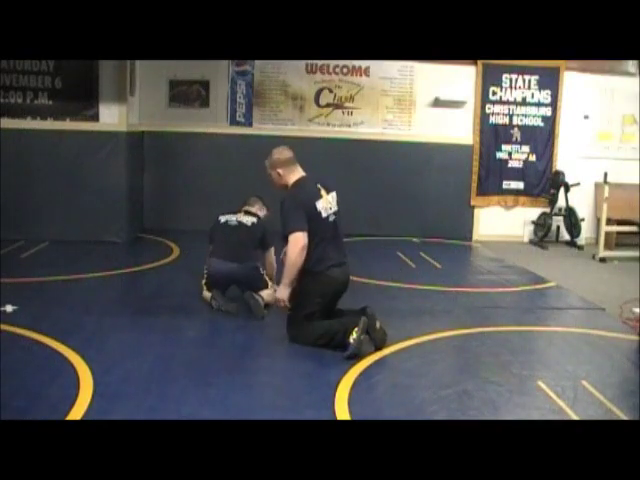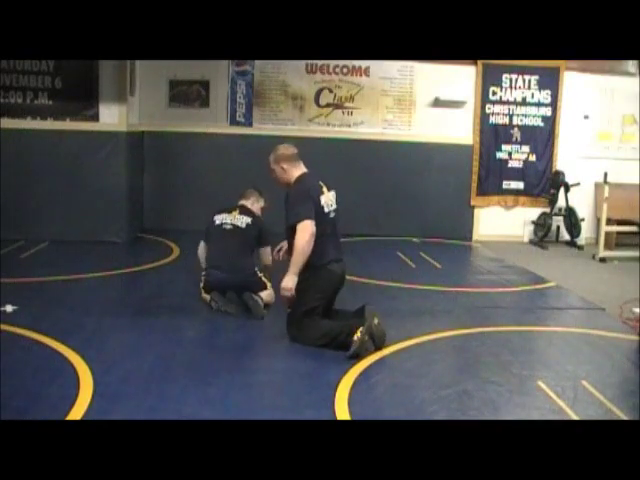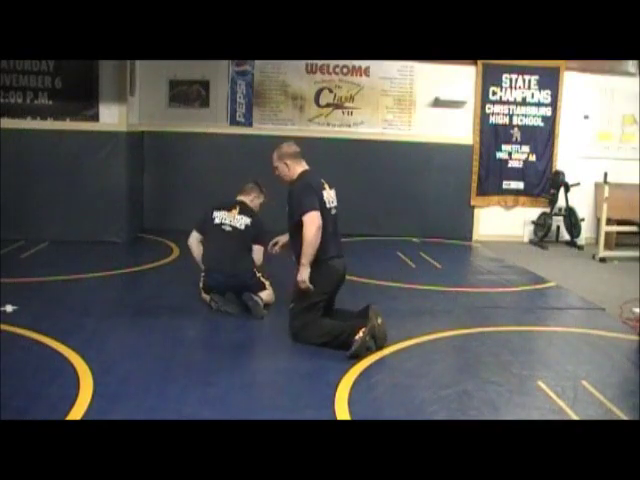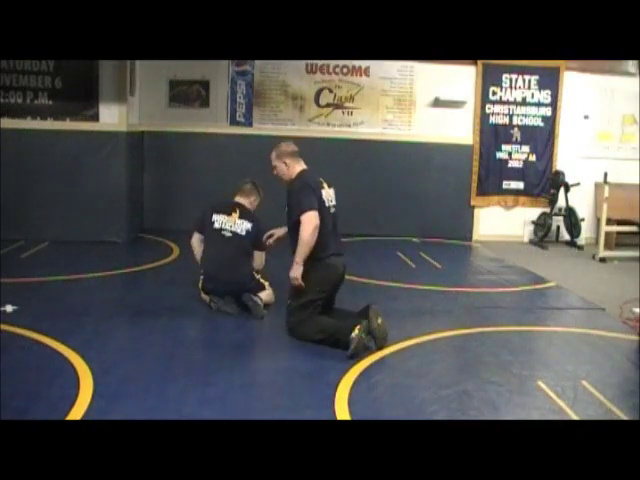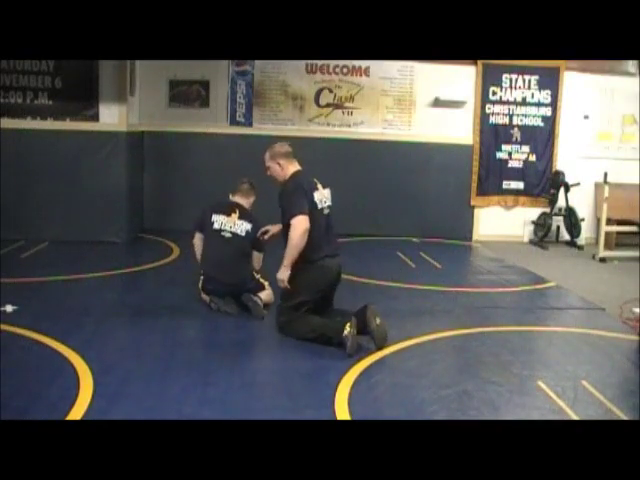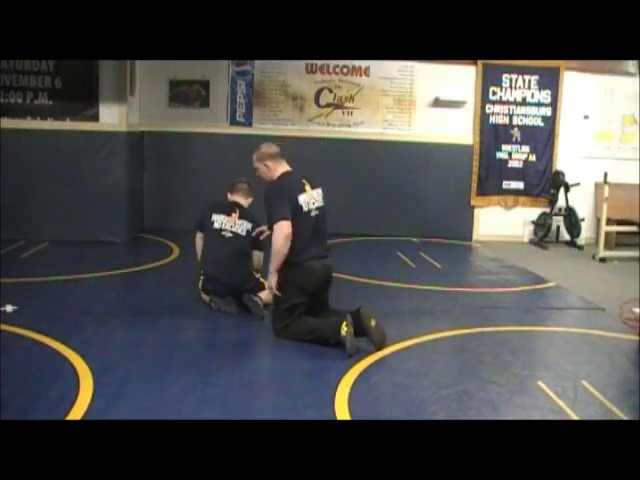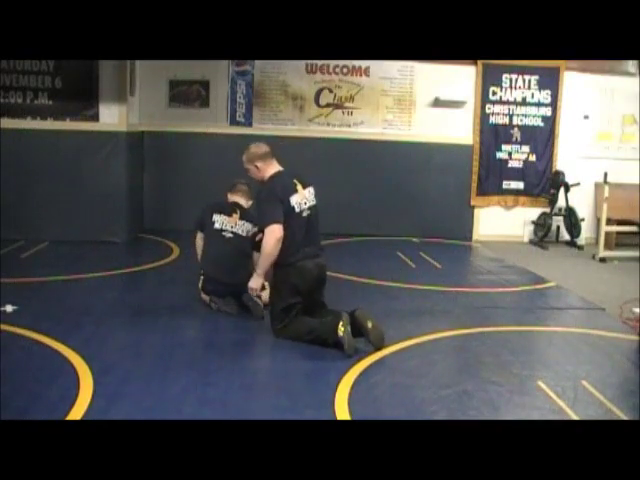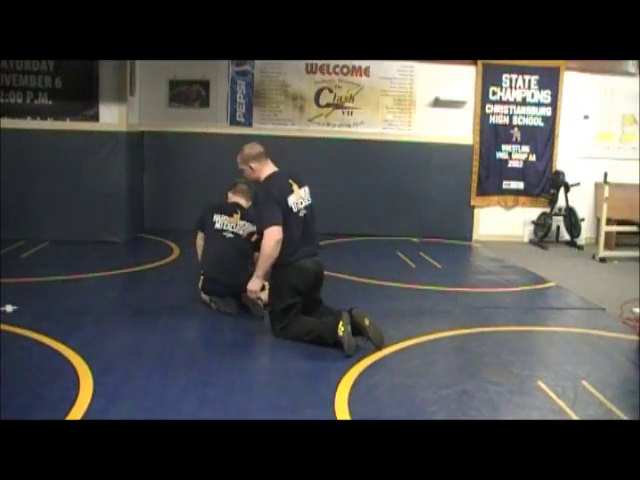
dt=0.2s
person 1, frame 1
left shoulder: (293, 199)
right shoulder: (322, 188)
left elbow: (299, 244)
left wrist: (285, 286)
right wrist: (291, 246)
left hip: (318, 276)
right hip: (341, 271)
left knee: (298, 329)
right knee: (323, 315)
left ankle: (349, 329)
right ankle: (363, 318)
person 1, frame 2
left shoulder: (298, 192)
right shoulder: (319, 185)
left elbow: (307, 231)
left wrist: (292, 274)
right wrist: (290, 242)
left hip: (317, 271)
right hip: (335, 267)
left knee: (299, 328)
right knee: (320, 315)
left ankle: (353, 331)
right ankle: (361, 319)
person 1, frame 3
left shoulder: (301, 187)
right shoulder: (318, 182)
left elbow: (314, 224)
left wrist: (304, 266)
right wrist: (288, 237)
left hip: (320, 267)
right hip: (335, 263)
left knee: (301, 326)
right knee: (322, 313)
left ankle: (356, 332)
right ankle: (365, 317)
person 1, frame 4
left shoulder: (299, 186)
right shoulder: (316, 181)
left elbow: (311, 224)
left wrist: (297, 264)
right wrist: (284, 230)
left hip: (318, 265)
right hip: (334, 262)
left knee: (297, 322)
right knee: (322, 312)
left ankle: (351, 331)
right ankle: (364, 318)
person 1, frame 5
left shoulder: (291, 188)
right shoulder: (313, 182)
left elbow: (302, 228)
left wrist: (285, 266)
right wrist: (280, 227)
left hip: (312, 266)
right hip: (331, 263)
left knee: (287, 320)
right knee: (320, 312)
left ankle: (340, 330)
right ankle: (362, 318)
person 1, frame 6
left shoulder: (276, 190)
right shoulder: (309, 182)
left elbow: (284, 233)
left wrist: (273, 272)
right wrist: (274, 226)
left hip: (300, 269)
right hip: (323, 264)
left knee: (284, 325)
right knee: (318, 312)
left ankle: (336, 328)
right ankle: (357, 320)
person 1, frame 7
left shoulder: (268, 192)
right shoulder: (301, 181)
left elbow: (275, 235)
left wrist: (259, 274)
left hip: (293, 269)
right hip: (317, 262)
left knee: (283, 325)
right knee: (316, 311)
left ankle: (334, 328)
right ankle: (354, 321)
person 1, frame 8
left shoulder: (265, 193)
right shoulder: (295, 180)
left elbow: (274, 237)
left wrist: (258, 277)
right wrist: (263, 228)
left hip: (291, 269)
right hip: (314, 262)
left knee: (283, 325)
right knee: (313, 309)
left ankle: (333, 328)
right ankle: (351, 319)
person 2, frame 1
left shoulder: (220, 219)
right shoulder: (260, 223)
right elbow: (270, 262)
right wrist: (271, 282)
left hip: (216, 266)
right hip: (246, 267)
left knee: (207, 292)
right knee: (270, 294)
left ankle: (216, 298)
right ankle: (258, 298)
person 2, frame 2
left shoulder: (216, 216)
right shoulder: (256, 220)
left elbow: (201, 251)
right elbow: (267, 261)
left hip: (213, 273)
right hip: (243, 273)
left knee: (206, 293)
right knee: (269, 295)
left ankle: (215, 299)
right ankle: (258, 299)
person 2, frame 3
left shoulder: (214, 211)
right shoulder: (254, 219)
left elbow: (192, 241)
right elbow: (257, 260)
left hip: (212, 275)
right hip: (242, 275)
left knee: (206, 293)
right knee: (268, 295)
left ankle: (215, 299)
right ankle: (257, 299)
person 2, frame 4
left shoulder: (211, 211)
right shoulder: (254, 222)
left elbow: (195, 241)
right elbow: (258, 264)
left hip: (211, 279)
right hip: (242, 280)
left knee: (205, 293)
right knee: (268, 294)
left ankle: (215, 300)
right ankle: (256, 300)
person 2, frame 5
left shoulder: (210, 211)
right shoulder: (253, 222)
left elbow: (197, 241)
right elbow: (257, 264)
left hip: (211, 280)
right hip: (241, 281)
left knee: (205, 293)
right knee: (268, 294)
left ankle: (216, 300)
right ankle: (256, 300)
person 2, frame 6
left shoulder: (209, 210)
right shoulder: (253, 222)
left elbow: (199, 240)
right elbow: (257, 263)
left hip: (211, 279)
right hip: (242, 281)
left knee: (205, 293)
right knee: (267, 294)
left ankle: (216, 300)
right ankle: (255, 299)
person 2, frame 7
left shoulder: (210, 210)
right shoulder: (253, 222)
left elbow: (199, 239)
left hip: (211, 279)
right hip: (242, 281)
left knee: (205, 293)
right knee: (266, 293)
left ankle: (217, 300)
right ankle: (254, 299)
person 2, frame 8
left shoulder: (210, 211)
right shoulder: (253, 222)
left elbow: (200, 240)
left hip: (212, 279)
right hip: (242, 281)
left knee: (205, 293)
right knee: (267, 293)
left ankle: (218, 300)
right ankle: (254, 300)
